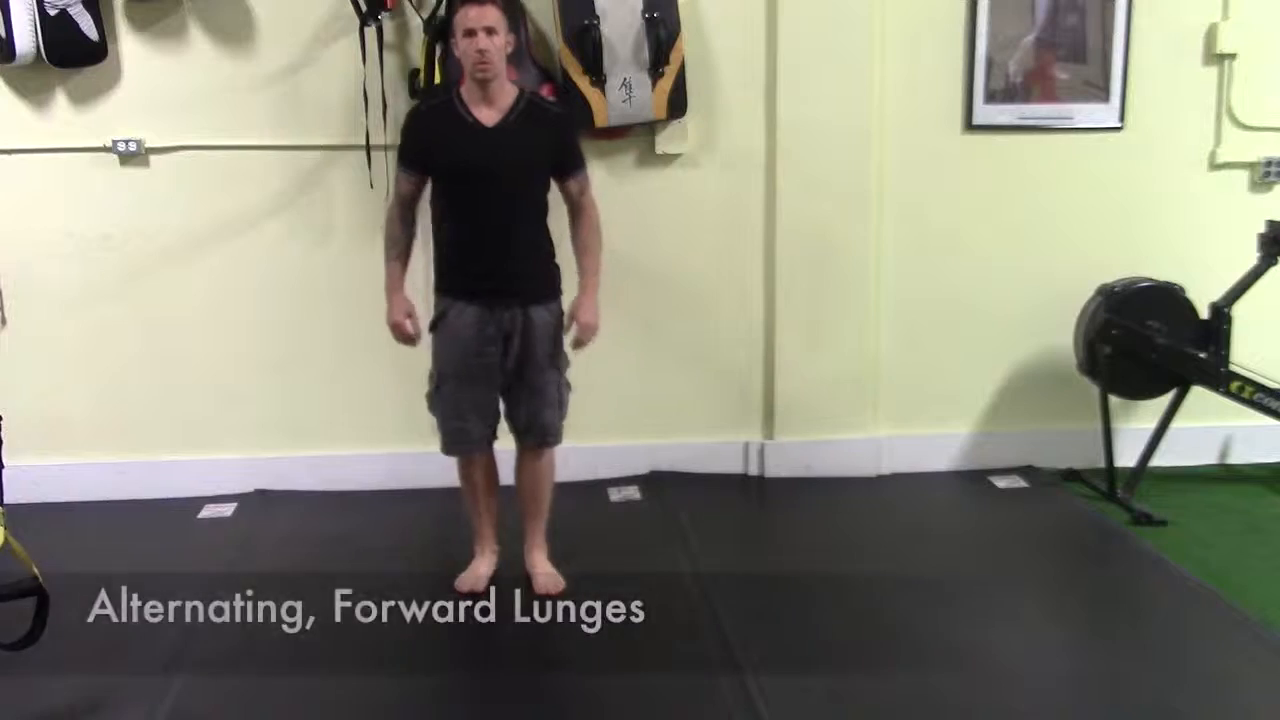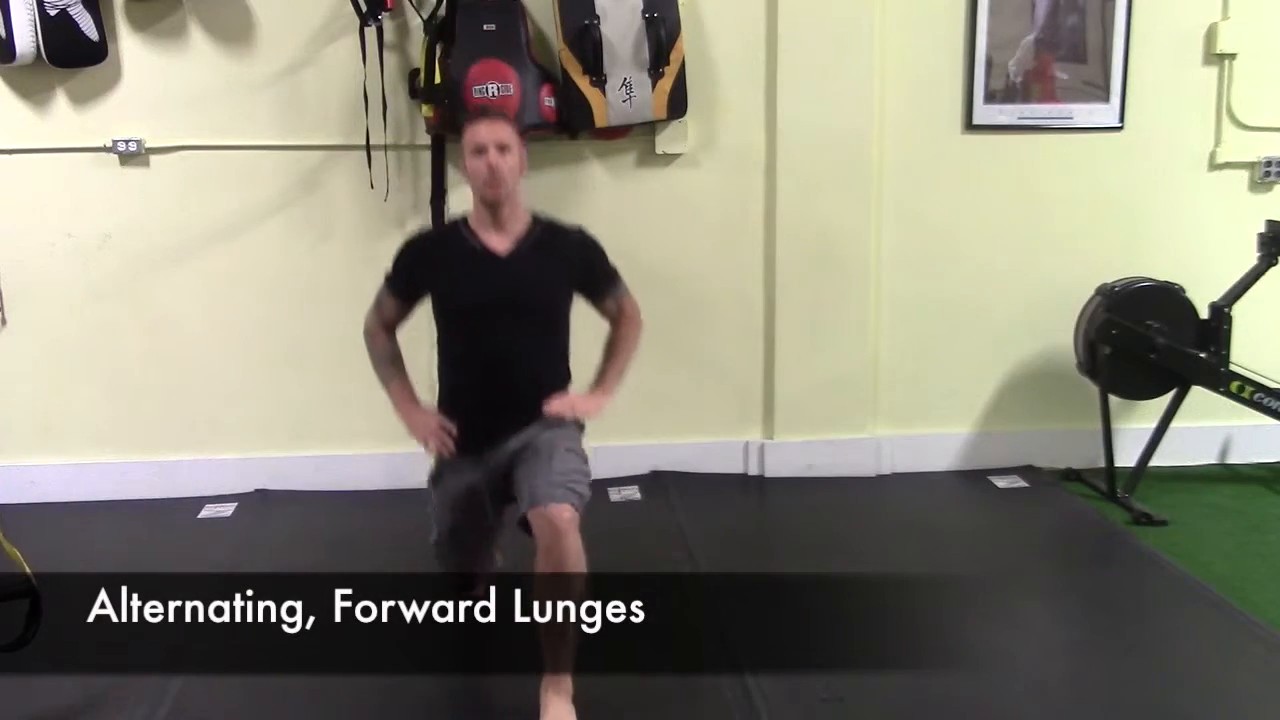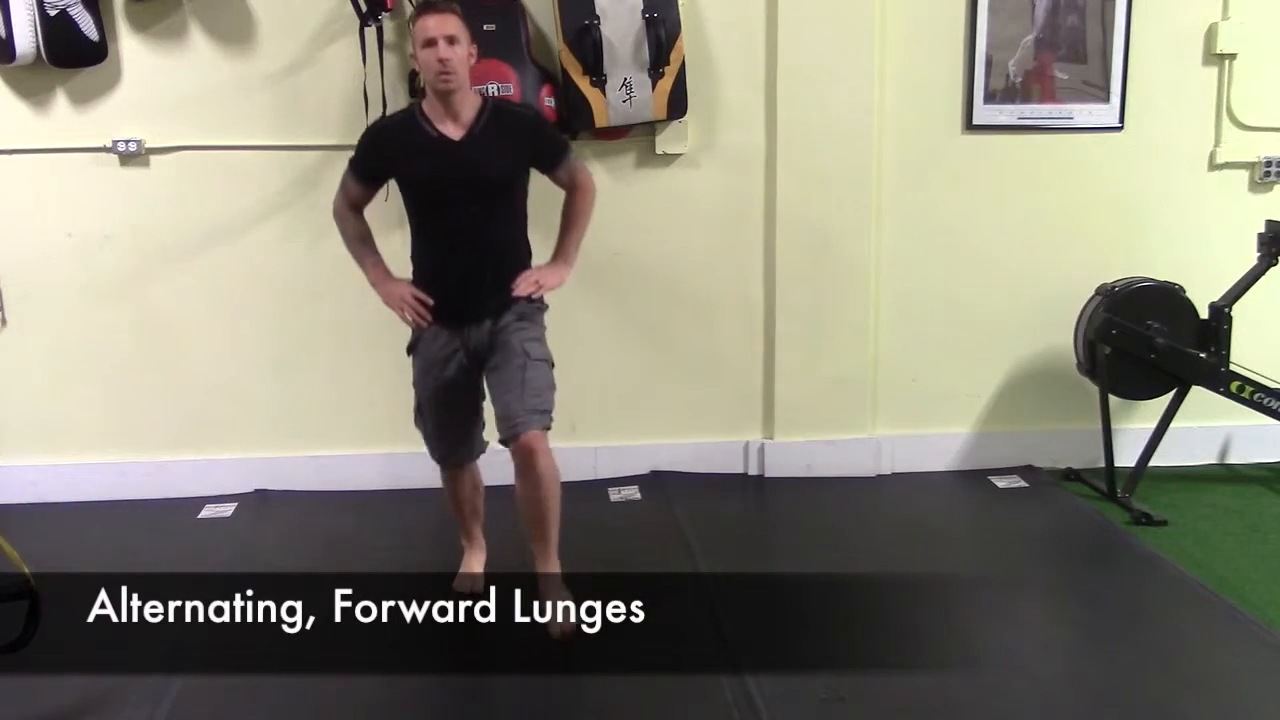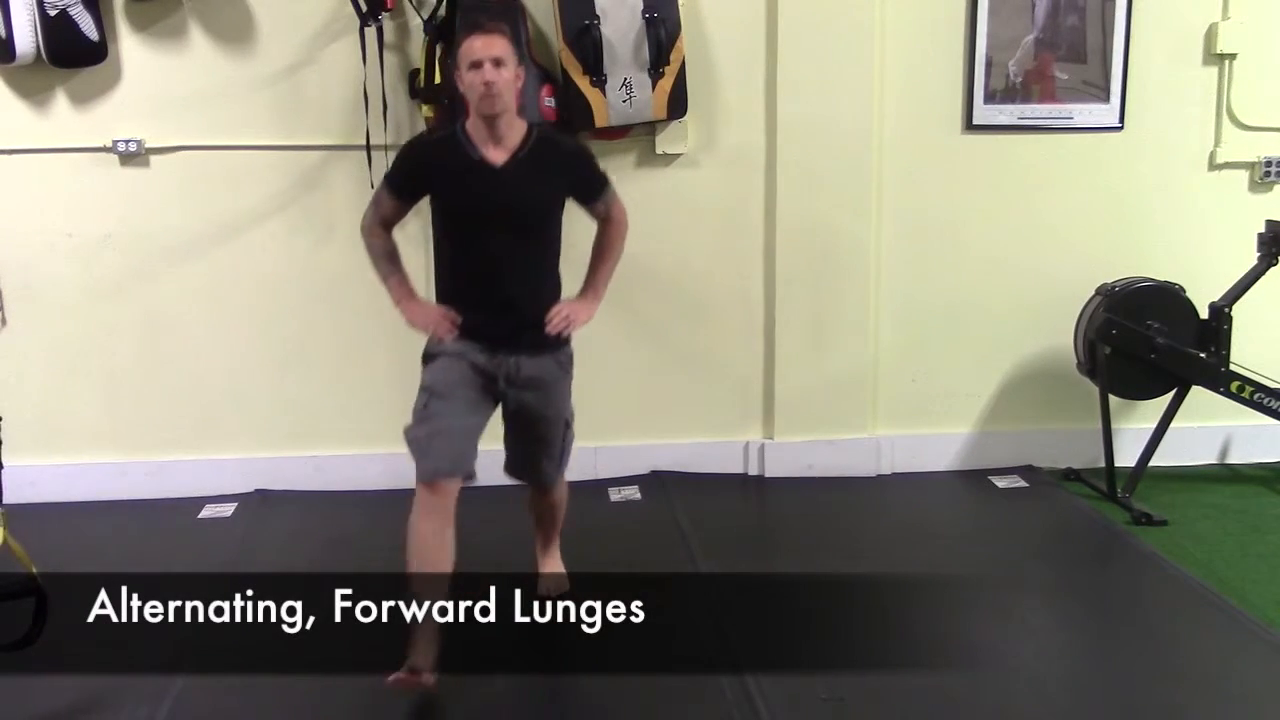
dt=1s
person 1, frame 1
left shoulder: (549, 120)
right shoulder: (429, 121)
left elbow: (581, 207)
right elbow: (403, 207)
left wrist: (589, 292)
right wrist: (395, 289)
left hip: (536, 303)
right hip: (461, 305)
left knee: (539, 433)
right knee: (467, 438)
left ankle: (536, 549)
right ankle: (484, 549)
person 1, frame 2
left shoulder: (569, 248)
right shoulder: (430, 251)
left elbow: (627, 316)
right elbow: (378, 328)
left wrist: (598, 393)
right wrist: (410, 409)
left hip: (543, 430)
right hip: (466, 442)
left knee: (556, 523)
right knee: (461, 575)
right ankle: (474, 570)
person 1, frame 3
left shoulder: (520, 124)
right shoulder: (390, 138)
left elbow: (581, 186)
right elbow: (347, 208)
left wrist: (560, 265)
right wrist: (383, 282)
left hip: (512, 313)
right hip: (439, 324)
left knee: (529, 441)
right knee: (455, 456)
left ankle: (549, 568)
right ankle: (474, 550)
person 1, frame 4
left shoulder: (560, 154)
right shoulder: (430, 154)
left elbow: (614, 219)
right elbow: (375, 225)
left wrist: (590, 298)
right wrist: (408, 302)
left hip: (540, 347)
right hip: (461, 346)
left knee: (546, 477)
right knee: (436, 482)
left ankle: (549, 550)
right ankle: (426, 645)
